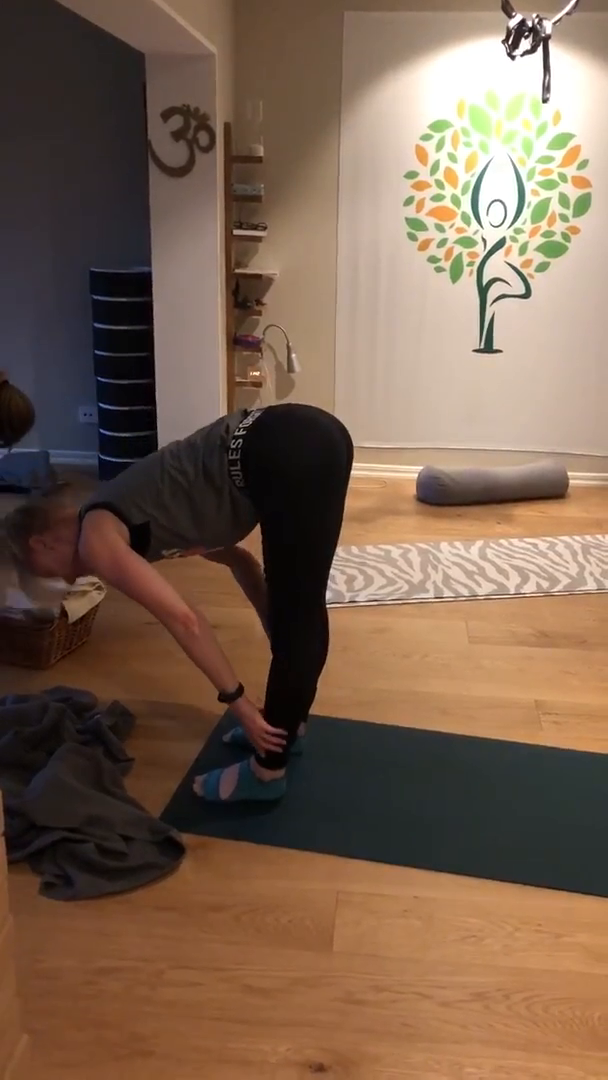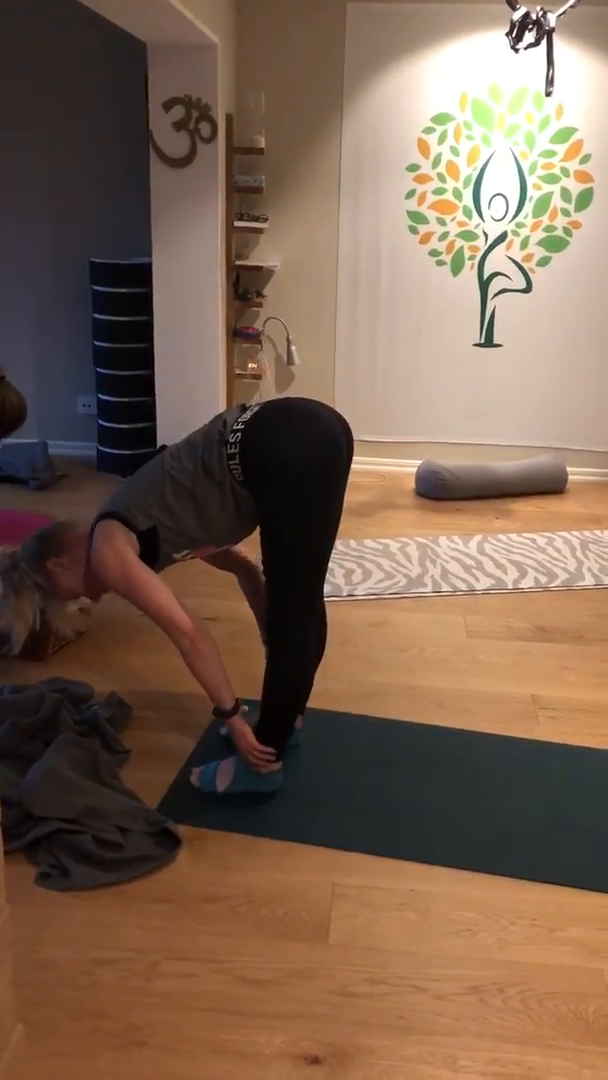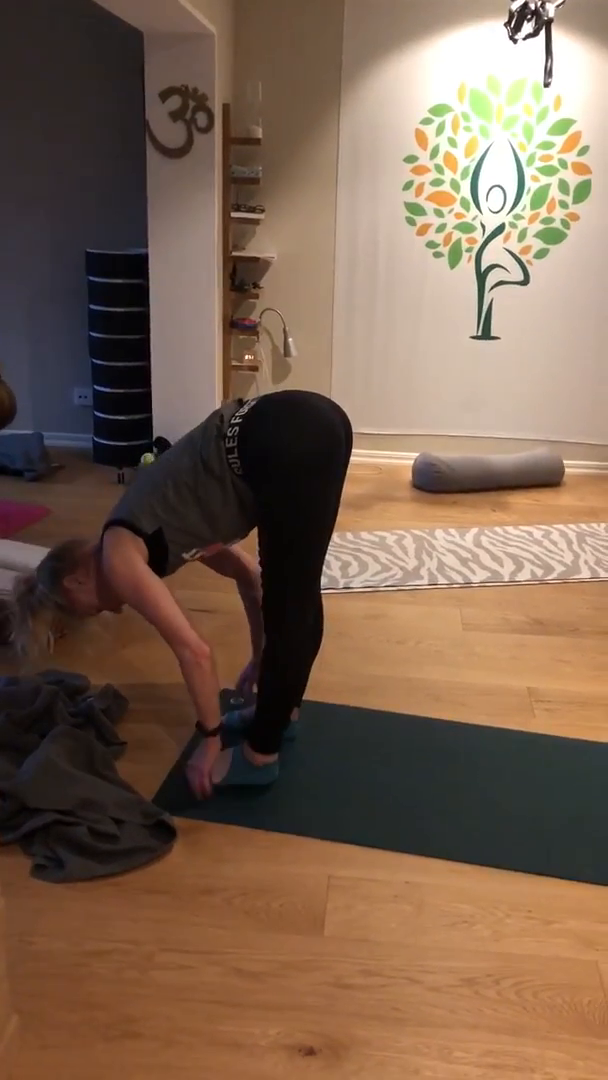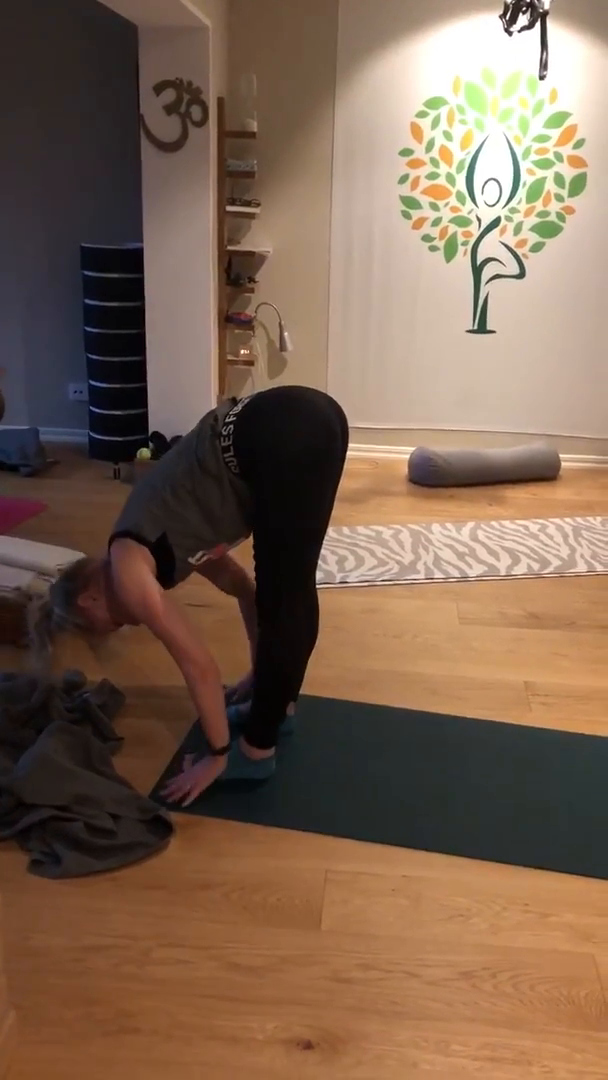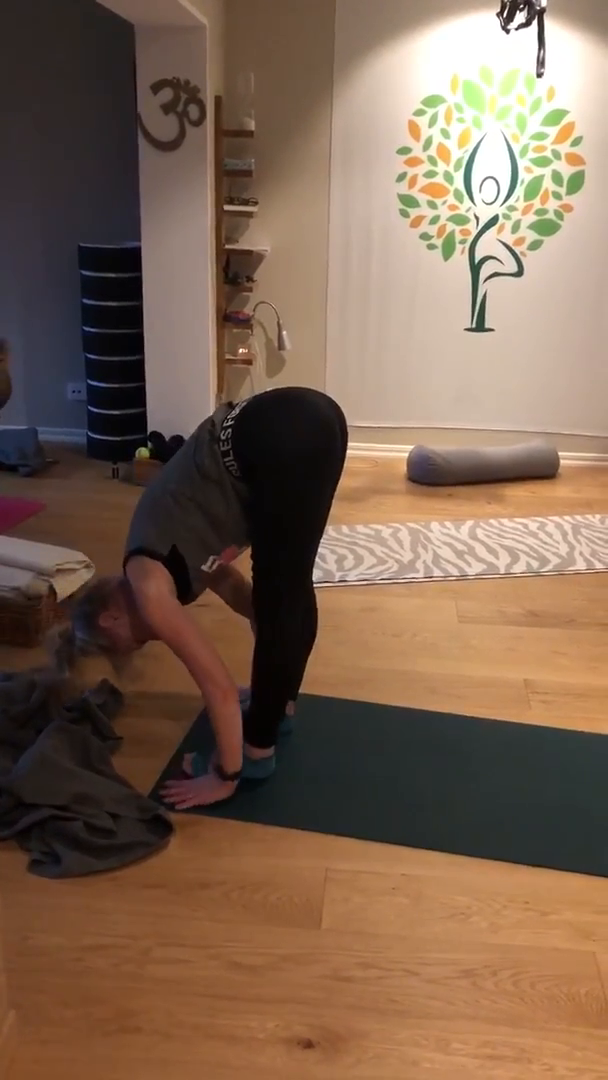
dt=0.4s
person 1, frame 1
left shoulder: (96, 540)
right shoulder: (120, 520)
left elbow: (184, 622)
right elbow: (237, 558)
left wrist: (237, 702)
left hip: (288, 457)
right hip: (313, 434)
left knee: (296, 622)
right knee: (302, 612)
left ankle: (267, 771)
right ankle: (286, 725)
person 1, frame 2
left shoulder: (106, 552)
right shoulder: (135, 532)
left elbow: (191, 637)
right elbow: (245, 567)
left wrist: (232, 719)
right wrist: (277, 655)
left hip: (288, 451)
right hip: (313, 430)
left knee: (292, 615)
right knee: (299, 604)
left ankle: (267, 762)
right ankle: (287, 718)
person 1, frame 3
left shoulder: (118, 558)
right shoulder: (148, 540)
left elbow: (194, 652)
right elbow: (249, 572)
left wrist: (211, 739)
right wrist: (260, 660)
left hip: (287, 442)
right hip: (316, 419)
left knee: (289, 610)
right knee: (297, 596)
left ankle: (261, 755)
right ankle: (282, 710)
person 1, frame 4
left shoulder: (127, 570)
right shoulder: (163, 547)
left elbow: (200, 667)
right elbow: (244, 587)
left wrist: (217, 755)
right wrist: (262, 674)
left hip: (283, 438)
right hip: (311, 415)
left knee: (281, 603)
right knee: (291, 589)
left ankle: (257, 750)
right ankle: (279, 704)
person 1, frame 5
left shoulder: (146, 586)
right shoulder: (173, 563)
left elbow: (219, 686)
right elbow: (247, 602)
left wrist: (225, 777)
right wrist: (264, 692)
left hip: (282, 438)
right hip: (312, 415)
left knee: (277, 602)
right knee: (290, 590)
left ankle: (257, 750)
right ankle: (281, 705)
